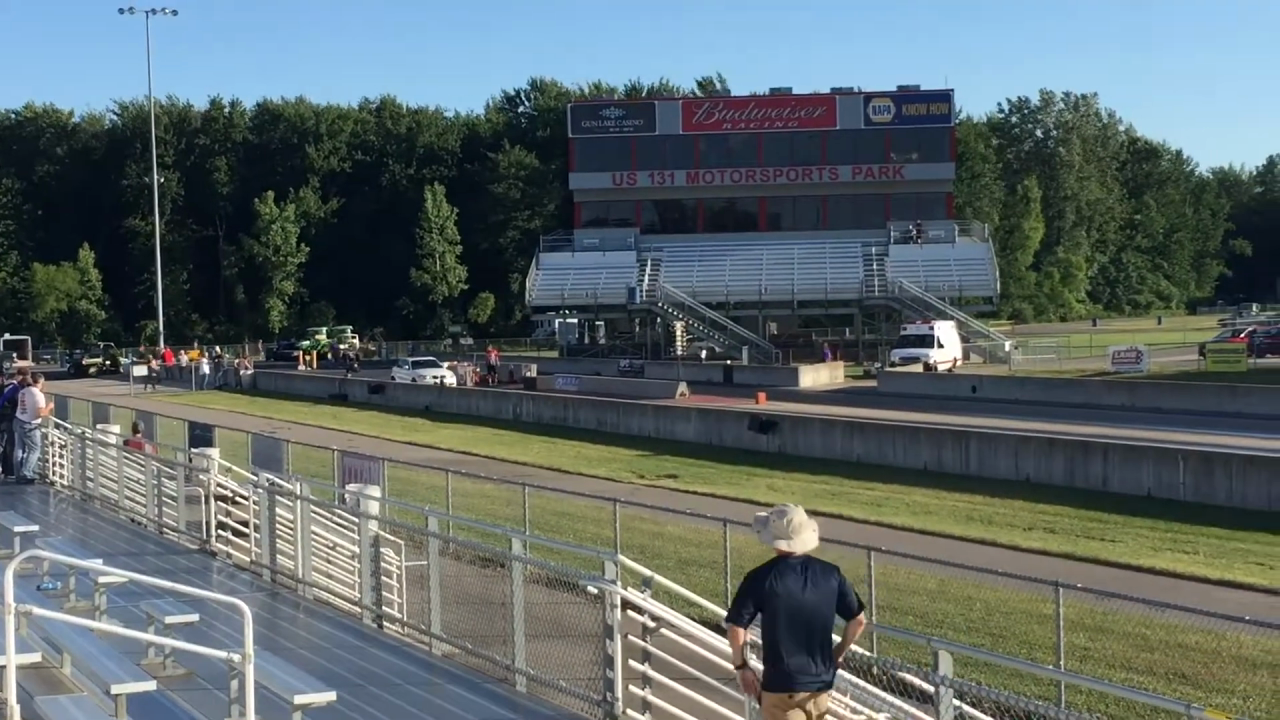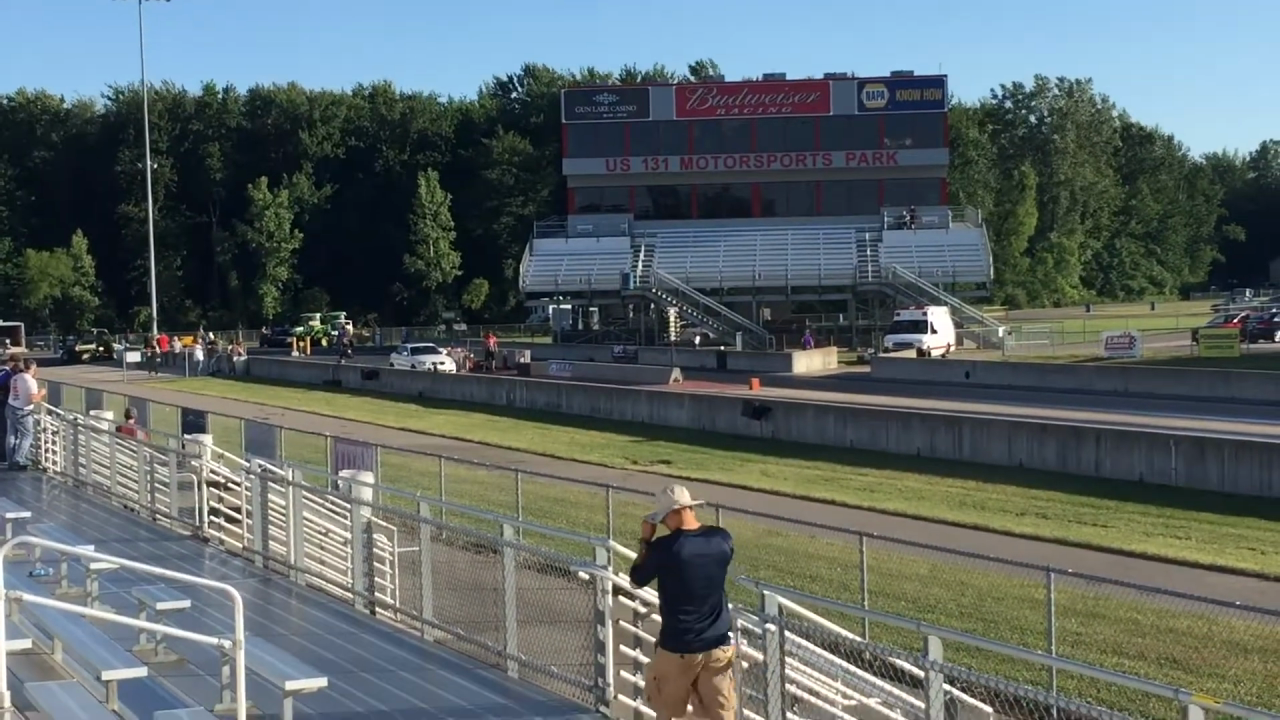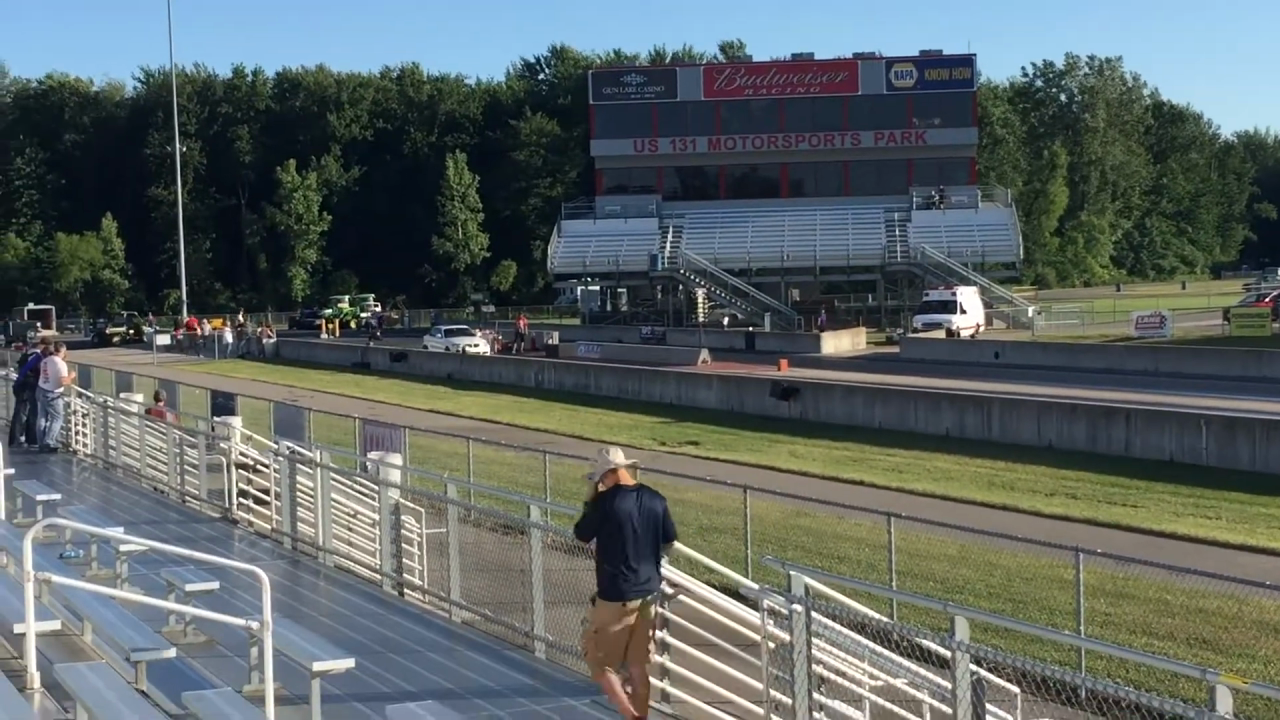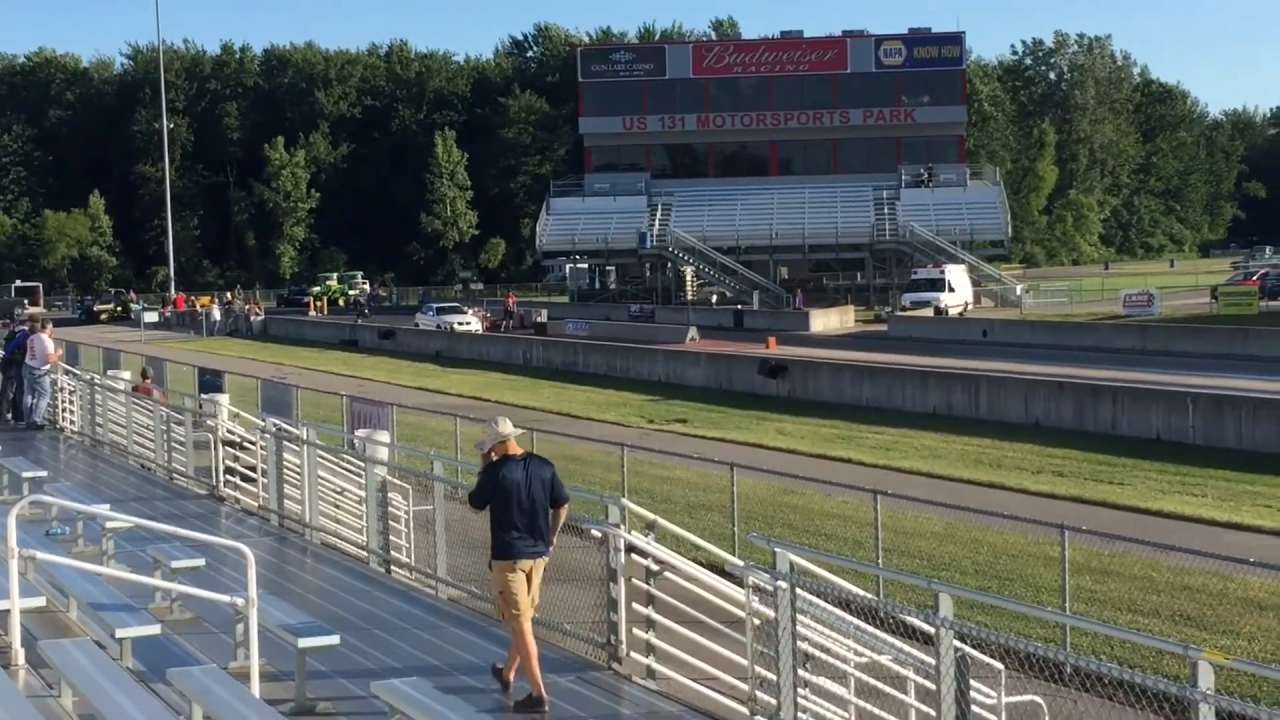
dt=0.7s
person 1, frame 1
left shoulder: (761, 578)
right shoulder: (830, 573)
left elbow: (736, 628)
right elbow: (858, 620)
left wrist: (740, 665)
right wrist: (837, 654)
left hip: (782, 684)
right hip: (820, 681)
person 1, frame 2
left shoulder: (665, 548)
right shoulder: (722, 539)
left elbow: (637, 580)
left wrist: (645, 541)
left hip: (677, 647)
right hip: (718, 643)
person 1, frame 3
left shoulder: (604, 501)
right shoulder: (656, 500)
left elbow: (582, 535)
right elbow: (668, 541)
left wrist: (590, 500)
left hip: (615, 596)
right hip: (648, 593)
left knee: (599, 664)
right knee: (638, 666)
person 1, frame 4
left shoulder: (496, 471)
right shoulder: (544, 466)
left elbow: (476, 504)
right elbow: (562, 506)
right wrist: (551, 537)
left hip: (508, 557)
right hip: (538, 554)
left knee: (521, 625)
right knee: (522, 618)
left ankle: (539, 694)
right ankle: (508, 674)
